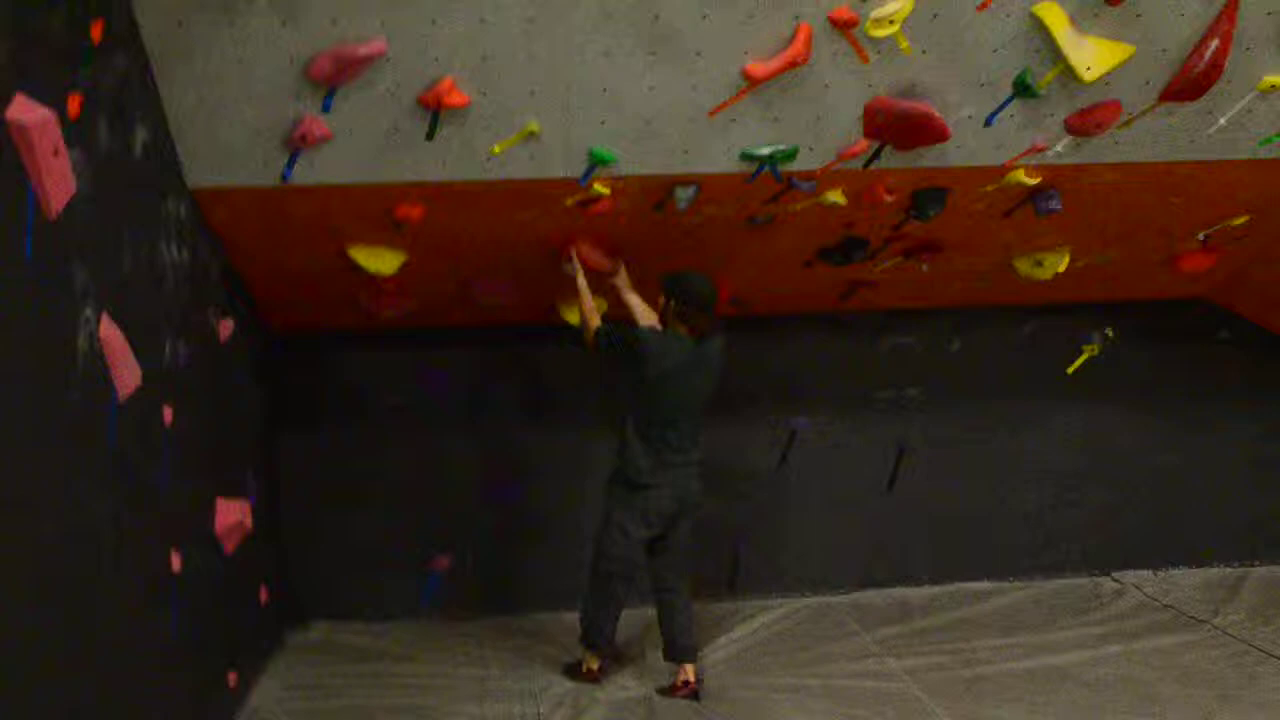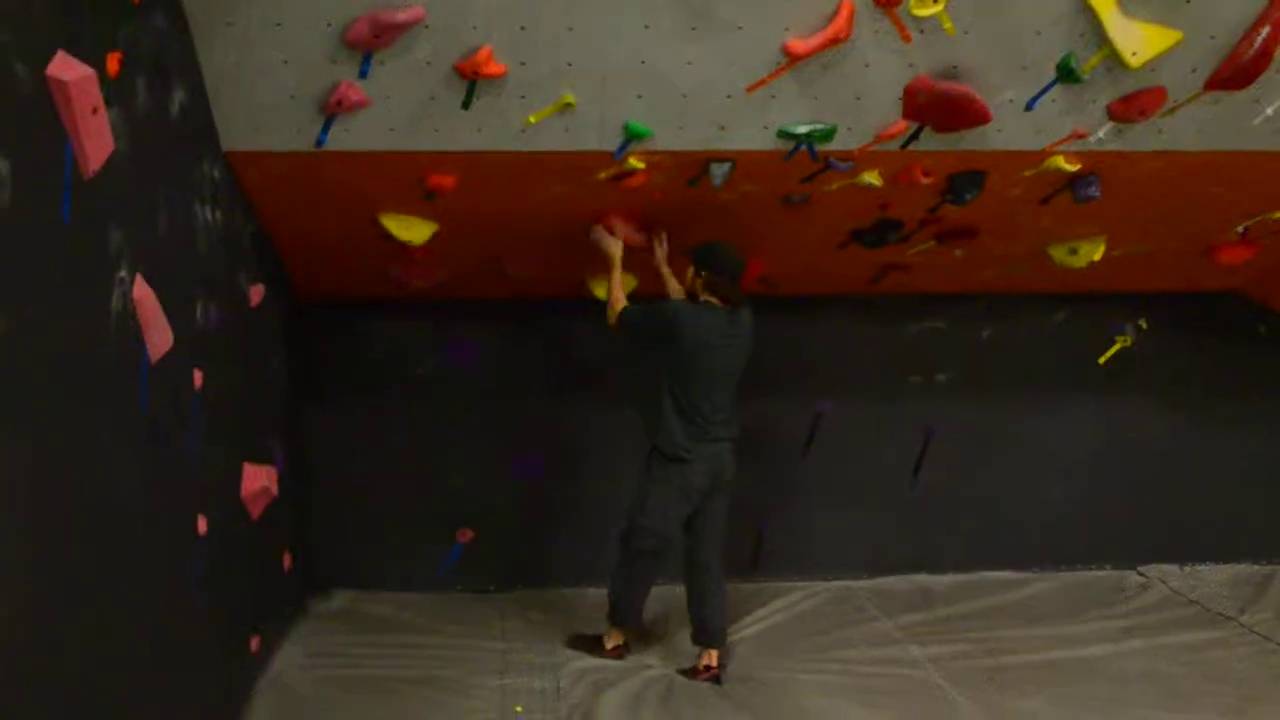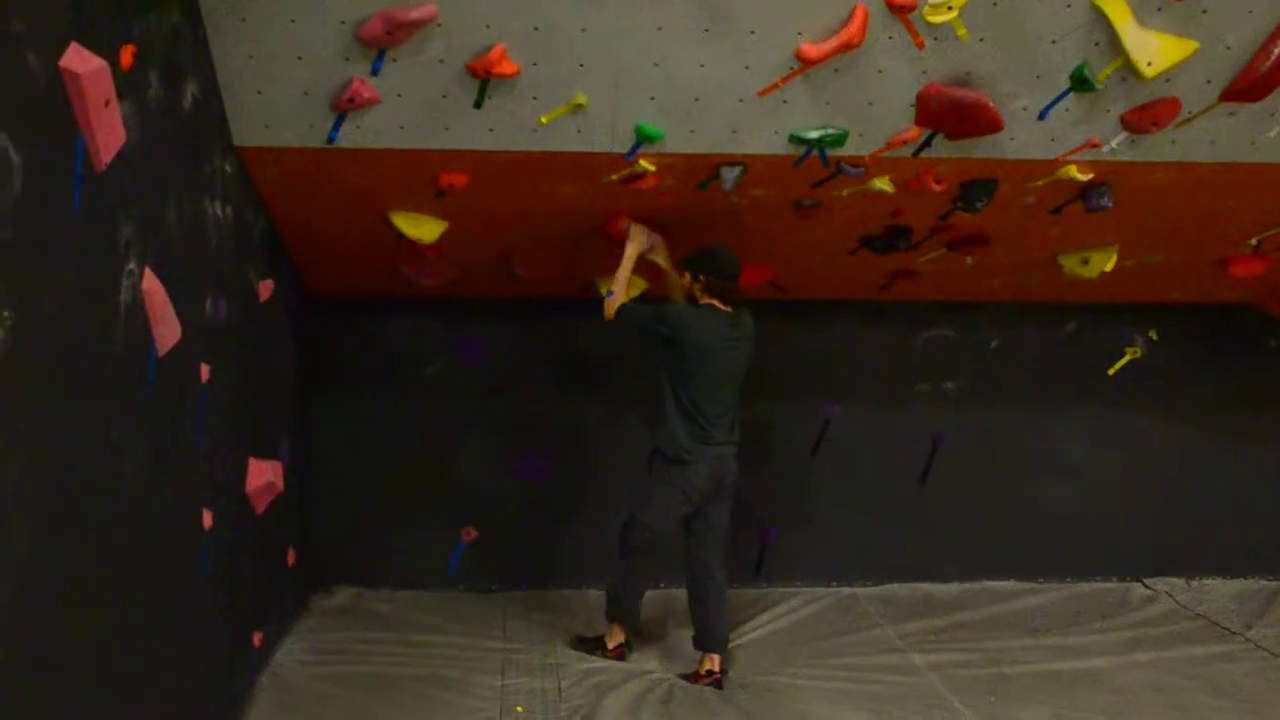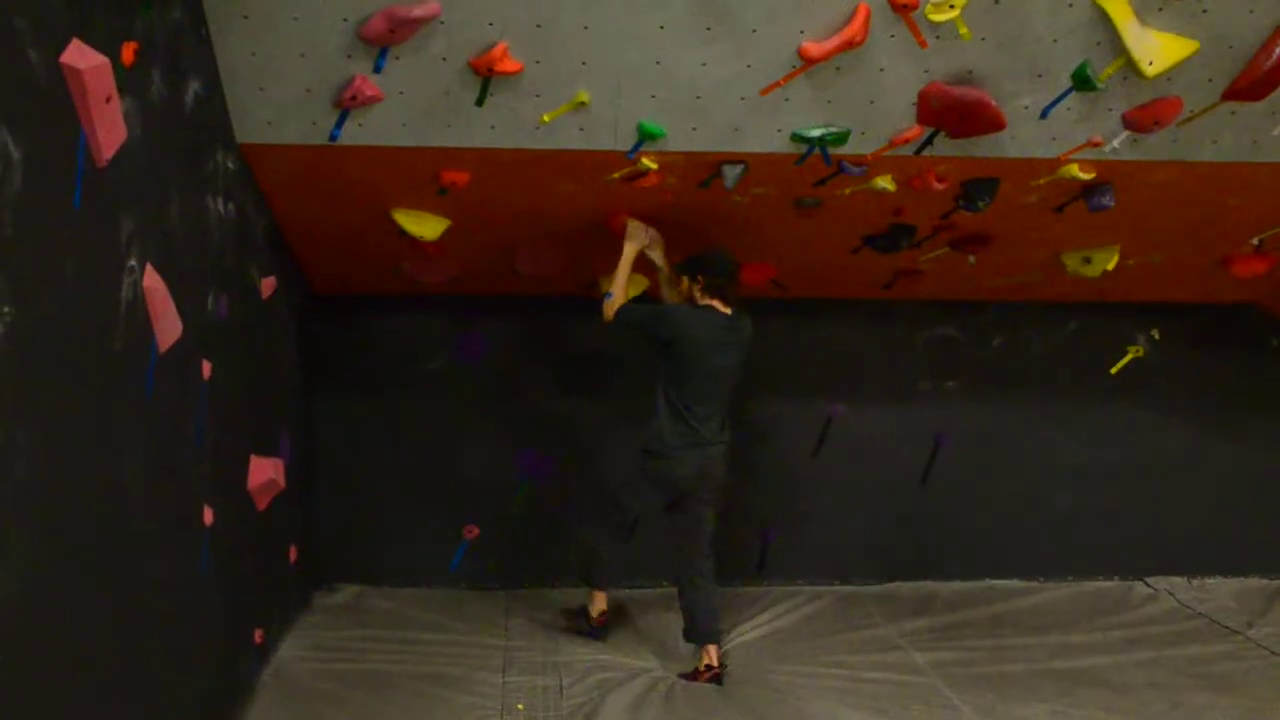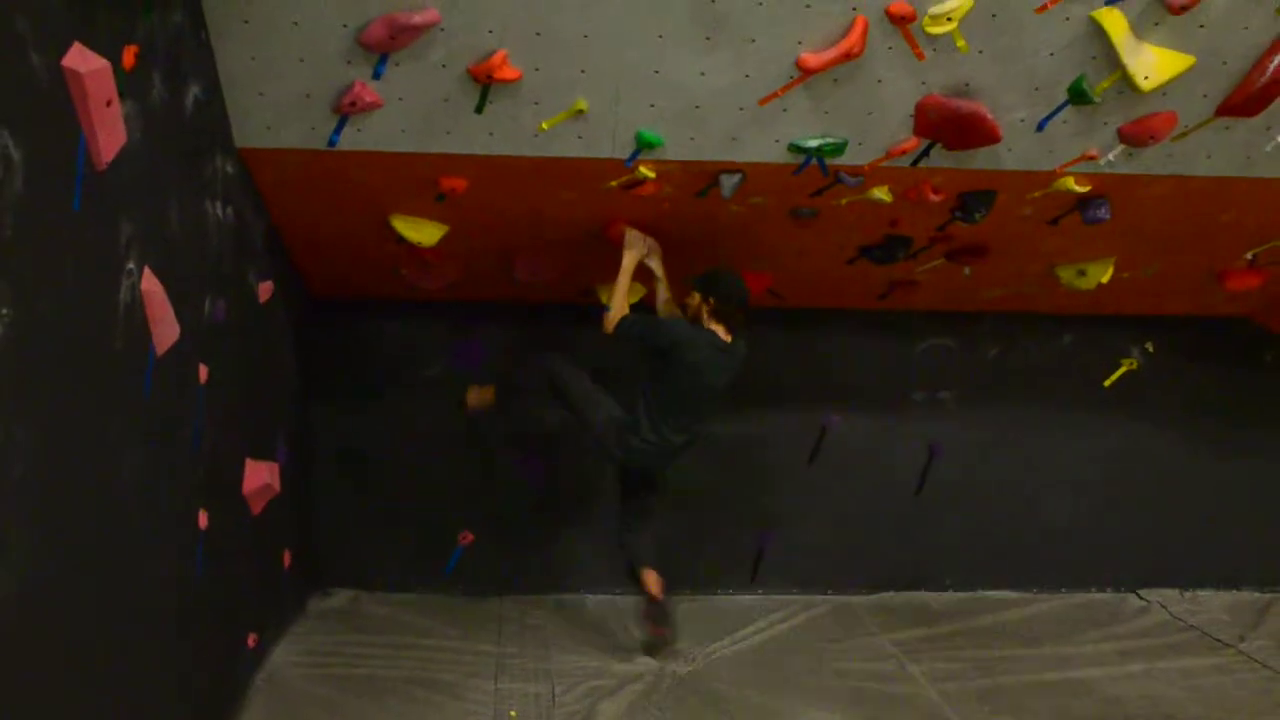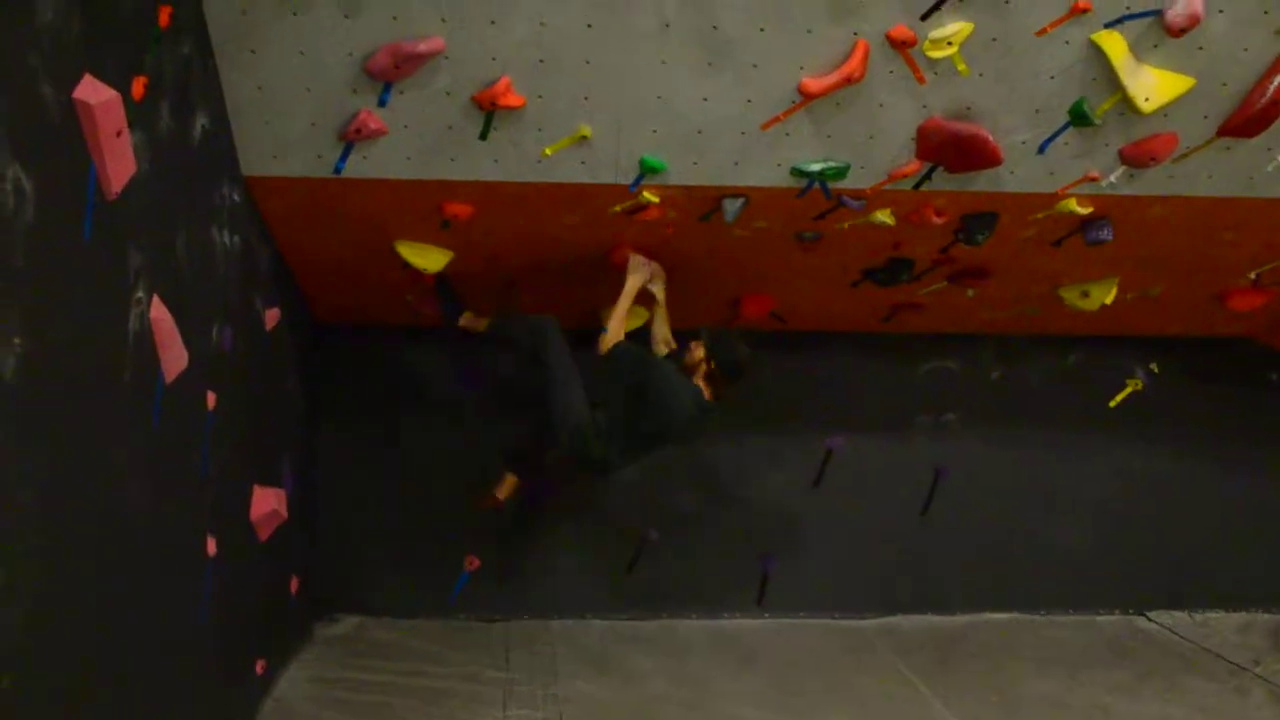
dt=0.4s
person 1, frame 1
left shoulder: (647, 348)
right shoulder: (712, 348)
left elbow: (594, 334)
left wrist: (581, 281)
right wrist: (625, 289)
left hip: (641, 489)
right hip: (684, 485)
left knee: (611, 575)
right knee: (672, 579)
left ankle: (593, 661)
right ankle: (687, 675)
person 1, frame 2
left shoulder: (679, 318)
right shoulder: (741, 320)
left elbow: (618, 316)
left wrist: (615, 257)
right wrist: (662, 268)
left hip: (680, 462)
right hip: (720, 459)
left knee: (642, 549)
right knee: (707, 558)
left ankle: (616, 637)
right ankle: (711, 658)
person 1, frame 3
left shoulder: (682, 322)
right shoulder: (742, 324)
left elbow: (613, 309)
left wrist: (631, 253)
right wrist: (663, 263)
left hip: (682, 465)
right hip: (723, 462)
left knee: (635, 546)
right knee: (709, 562)
left ankle: (616, 638)
right ankle: (712, 663)
person 1, frame 4
left shoulder: (682, 322)
right shoulder: (740, 327)
left elbow: (612, 310)
left wrist: (631, 250)
right wrist: (659, 260)
left hip: (669, 458)
right hip: (712, 461)
left knee: (609, 521)
right knee: (696, 557)
left ankle: (596, 611)
right ankle: (710, 659)
person 1, frame 5
left shoulder: (682, 336)
right shoulder: (735, 351)
left elbow: (613, 320)
left wrist: (630, 262)
right wrist: (657, 271)
left hip: (630, 441)
right hip: (658, 457)
left knee: (557, 371)
right knee: (637, 523)
left ankle: (485, 396)
right ankle: (655, 598)
person 1, frame 6
left shoulder: (667, 381)
right shoulder: (702, 405)
left elbow: (606, 344)
right elbow: (663, 348)
left wrist: (632, 284)
right wrist: (658, 298)
left hip: (584, 436)
right hip: (603, 456)
left knee: (544, 330)
left ankle: (463, 318)
right ankle: (504, 490)
